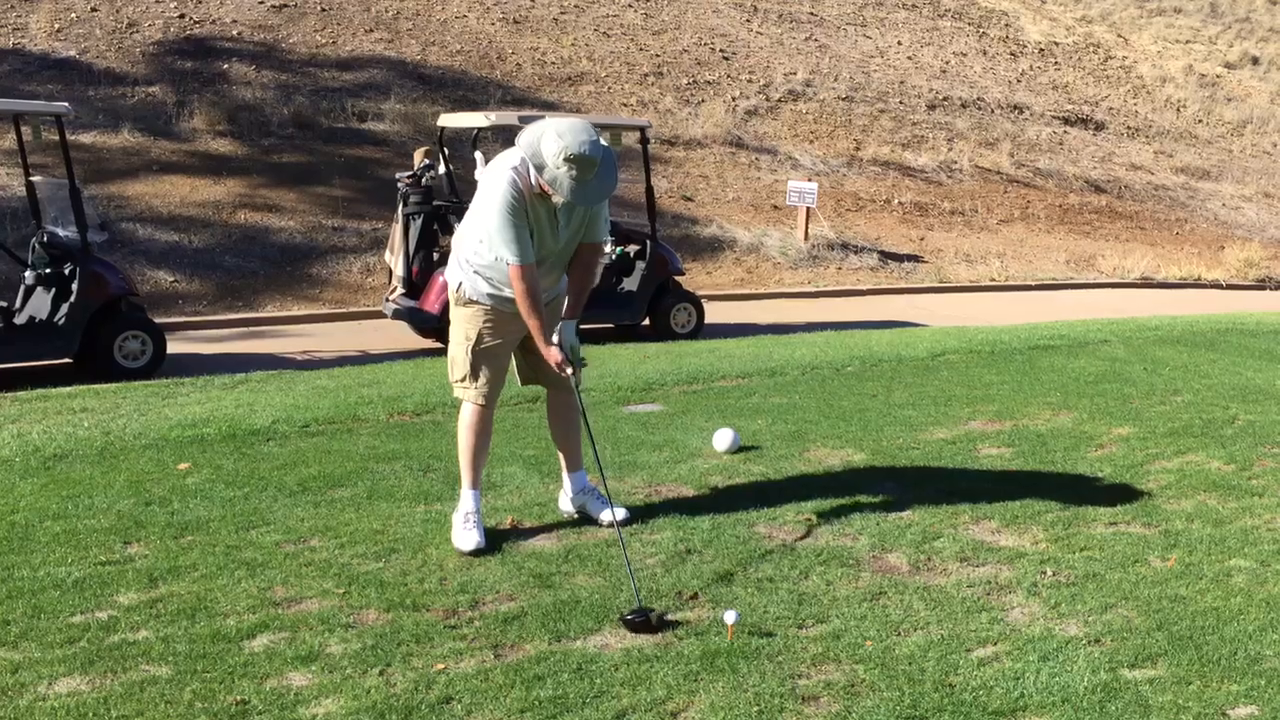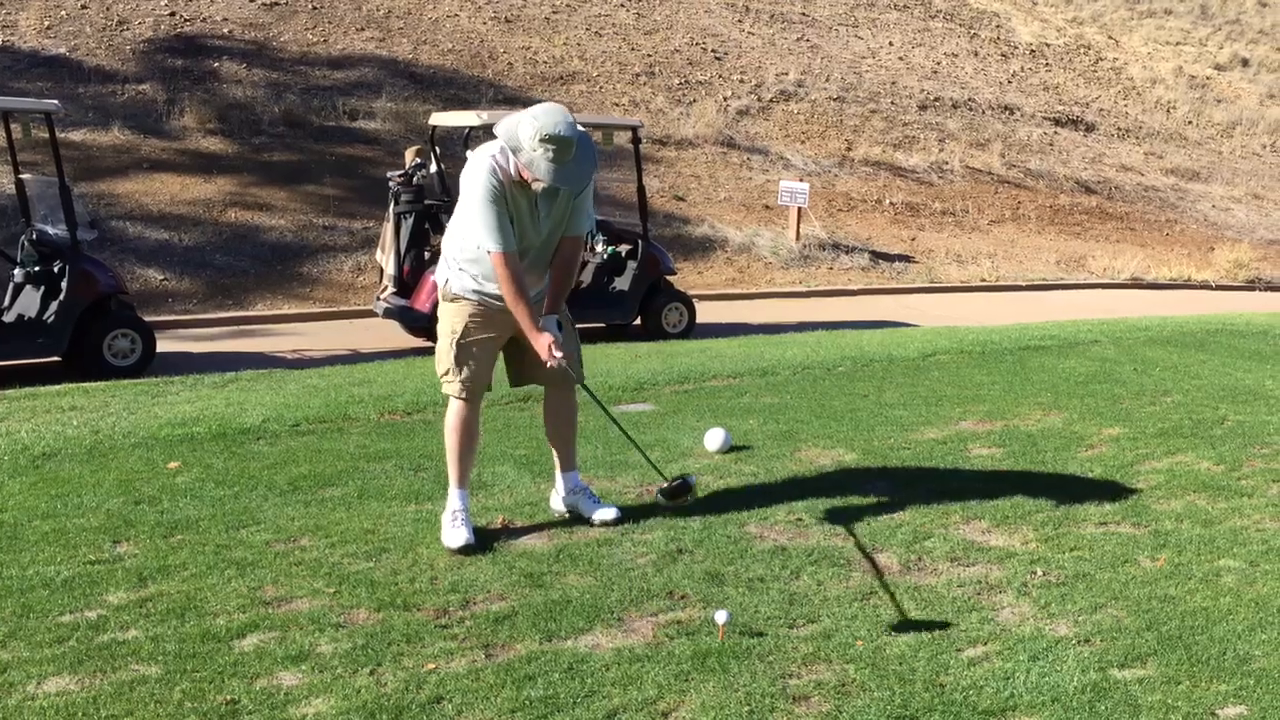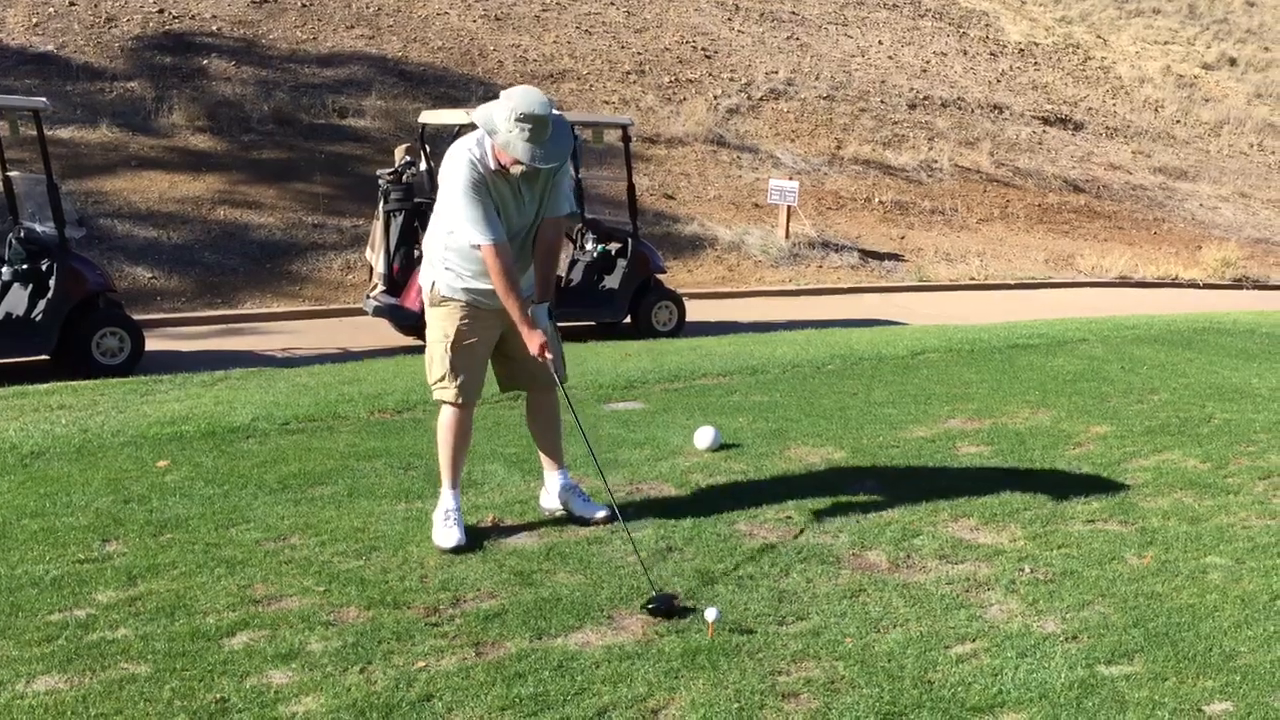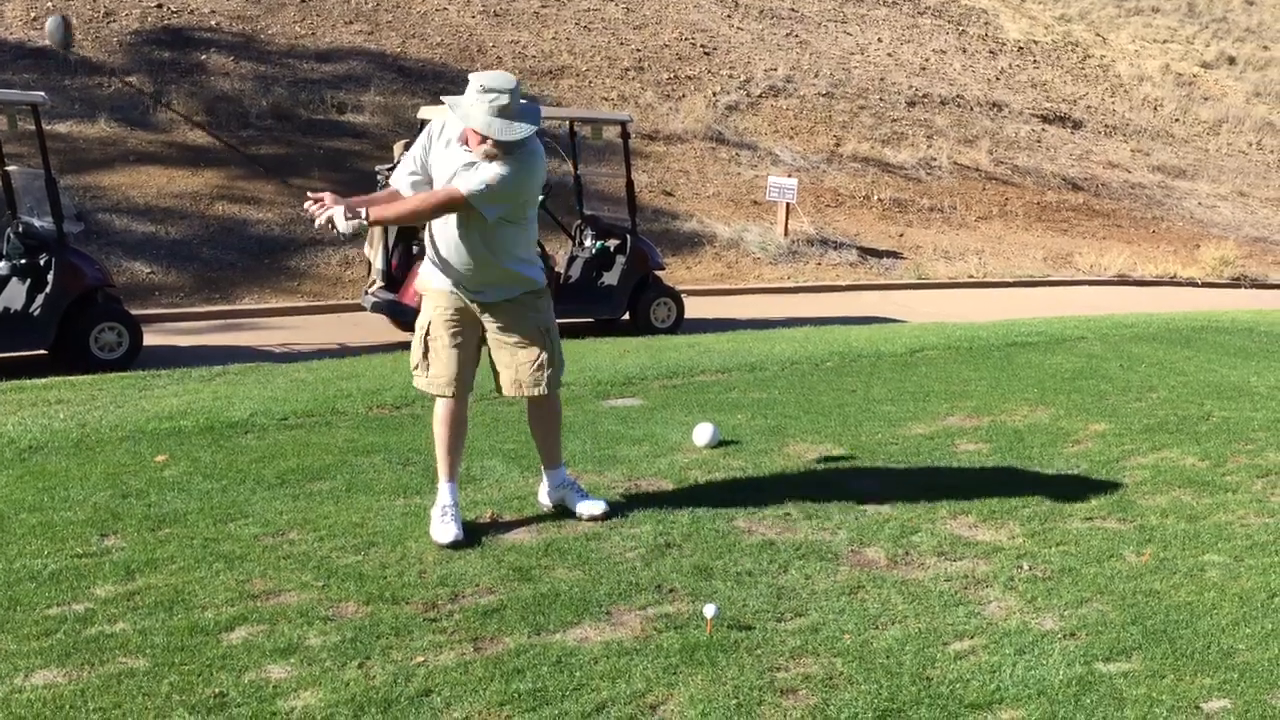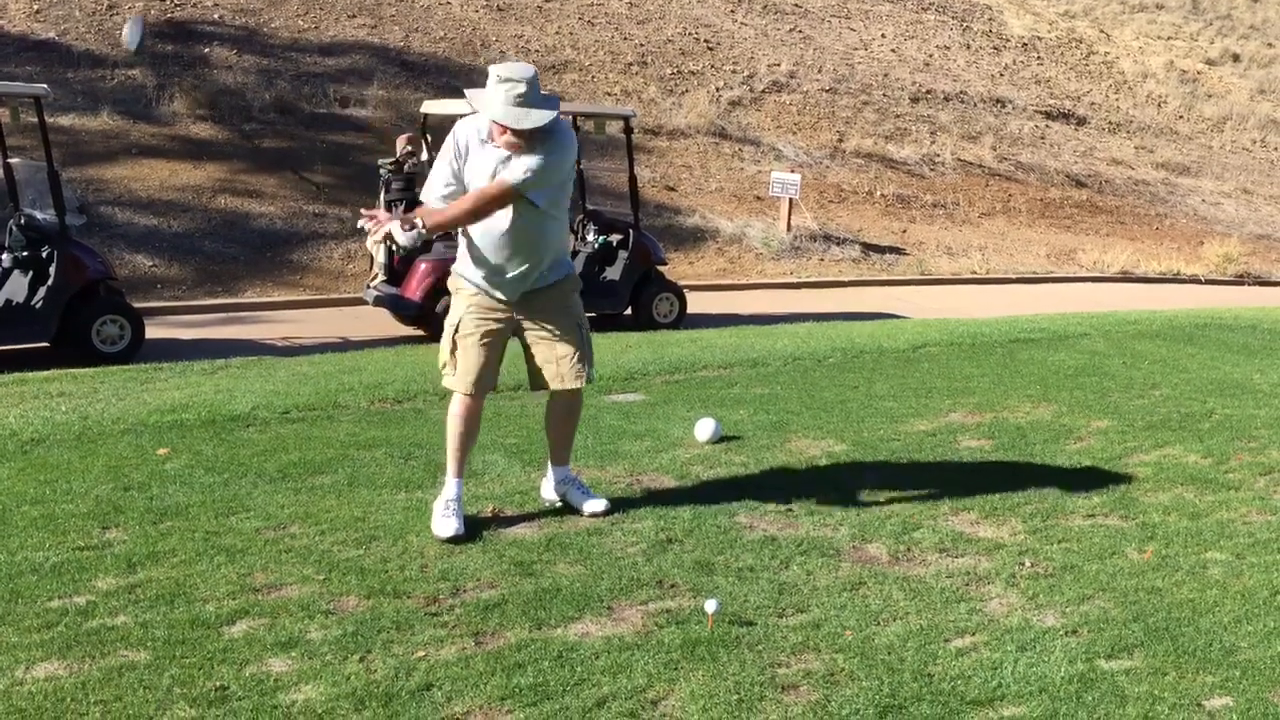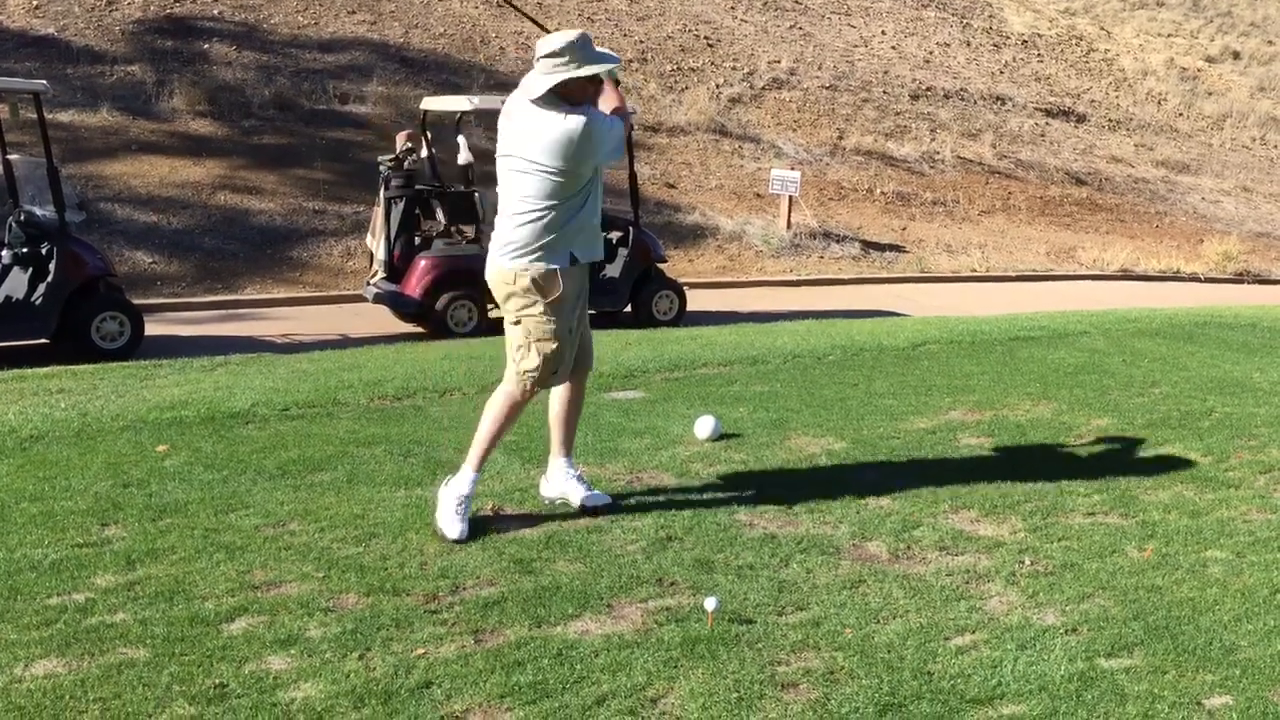
dt=0.5s
person 1, frame 1
left shoulder: (588, 176)
right shoulder: (505, 182)
left elbow: (589, 249)
right elbow: (520, 275)
left wrist: (570, 320)
right wrist: (544, 344)
left hip: (548, 290)
right hip: (485, 290)
left knee: (564, 384)
right knee: (479, 396)
left ankle: (575, 488)
right ankle: (468, 506)
person 1, frame 2
left shoulder: (575, 170)
right shoulder: (485, 171)
left elbow: (570, 246)
right elbow: (503, 264)
left wrist: (552, 315)
right wrist: (534, 333)
left hip: (539, 290)
right hip: (473, 290)
left knee: (563, 381)
right knee: (464, 394)
left ankle: (567, 488)
right ankle: (456, 504)
person 1, frame 3
left shoulder: (550, 156)
right shoulder: (464, 164)
left elbow: (551, 230)
right elbow: (494, 255)
left wrist: (540, 306)
right wrist: (525, 329)
left hip: (521, 288)
right hip: (459, 291)
left knee: (543, 385)
right knee: (458, 398)
left ankle: (556, 486)
right ankle: (448, 504)
person 1, frame 4
left shoulder: (523, 159)
right shoulder: (439, 132)
left elbow: (441, 202)
right elbow: (403, 191)
left wrist: (362, 217)
right wrist: (352, 205)
left hip: (514, 290)
right hip: (448, 287)
left knee: (543, 387)
right knee: (449, 392)
left ankle: (556, 482)
right ankle: (446, 499)
person 1, frame 5
left shoulder: (557, 141)
right shoulder: (465, 133)
left elbow: (493, 197)
right elbow: (438, 202)
left wrist: (417, 224)
right wrist: (410, 221)
left hip: (547, 283)
right hip: (479, 284)
left knee: (570, 383)
right knee: (469, 389)
left ankle: (560, 478)
right ankle: (451, 494)
person 1, frame 6
left shoulder: (517, 106)
right shoulder: (580, 129)
right elbow: (617, 125)
right wrist: (610, 93)
left hip: (545, 266)
right hip: (538, 272)
left knee: (573, 369)
right knee: (525, 380)
left ankle: (560, 472)
right ankle: (462, 484)
